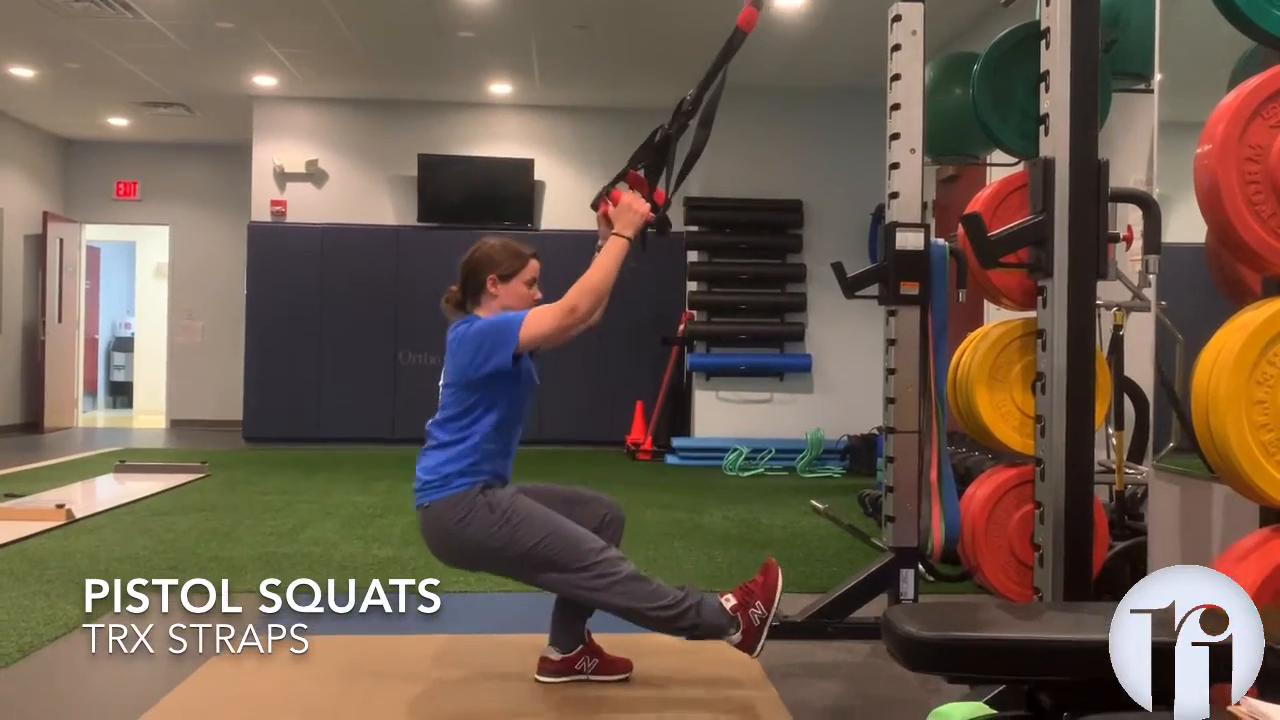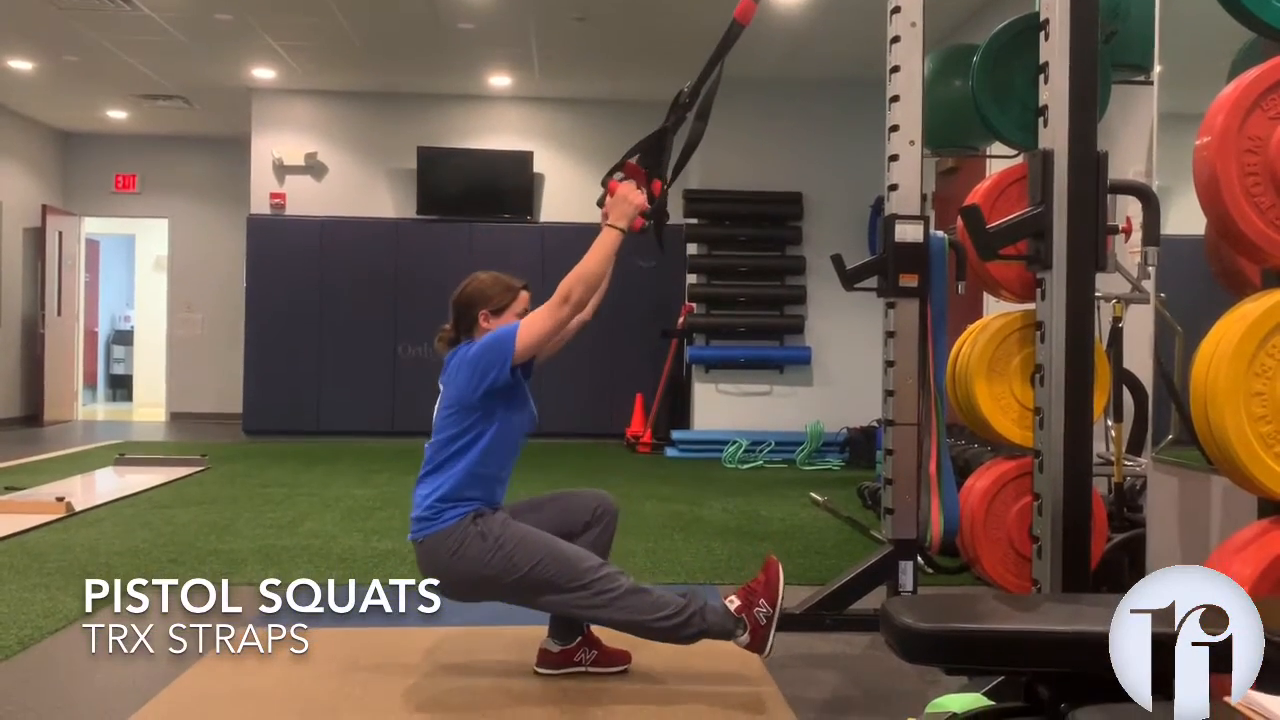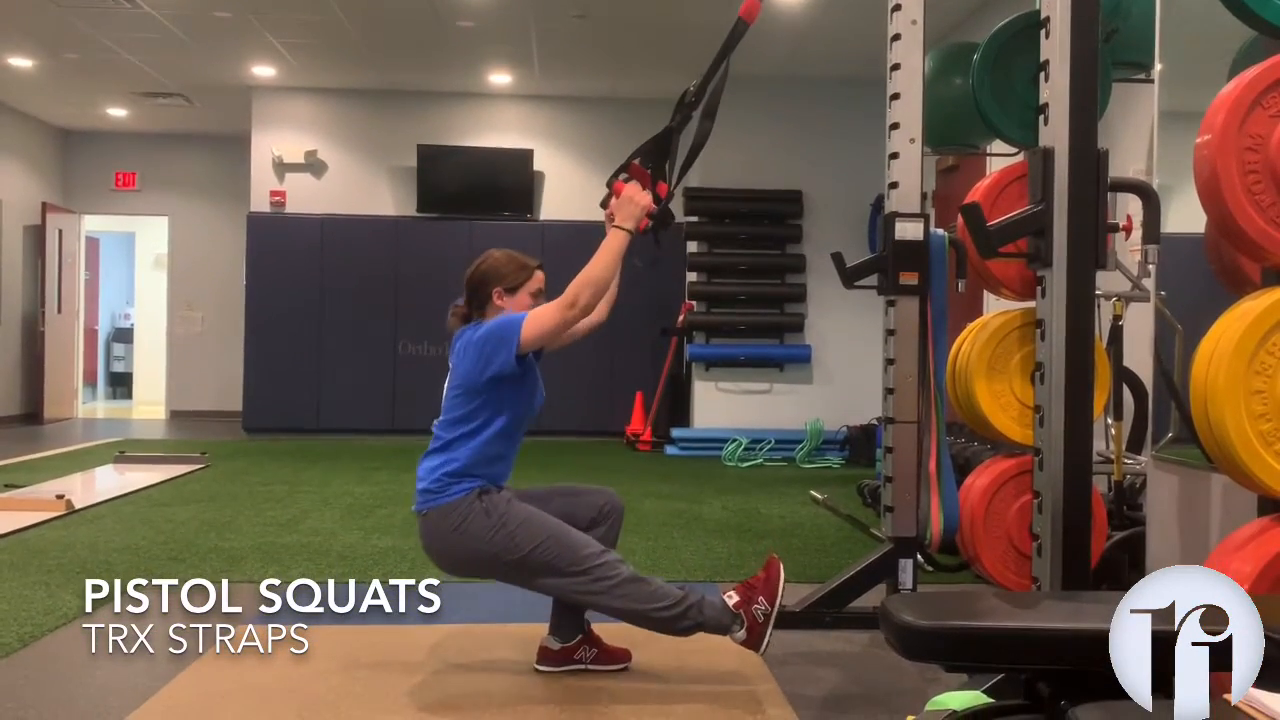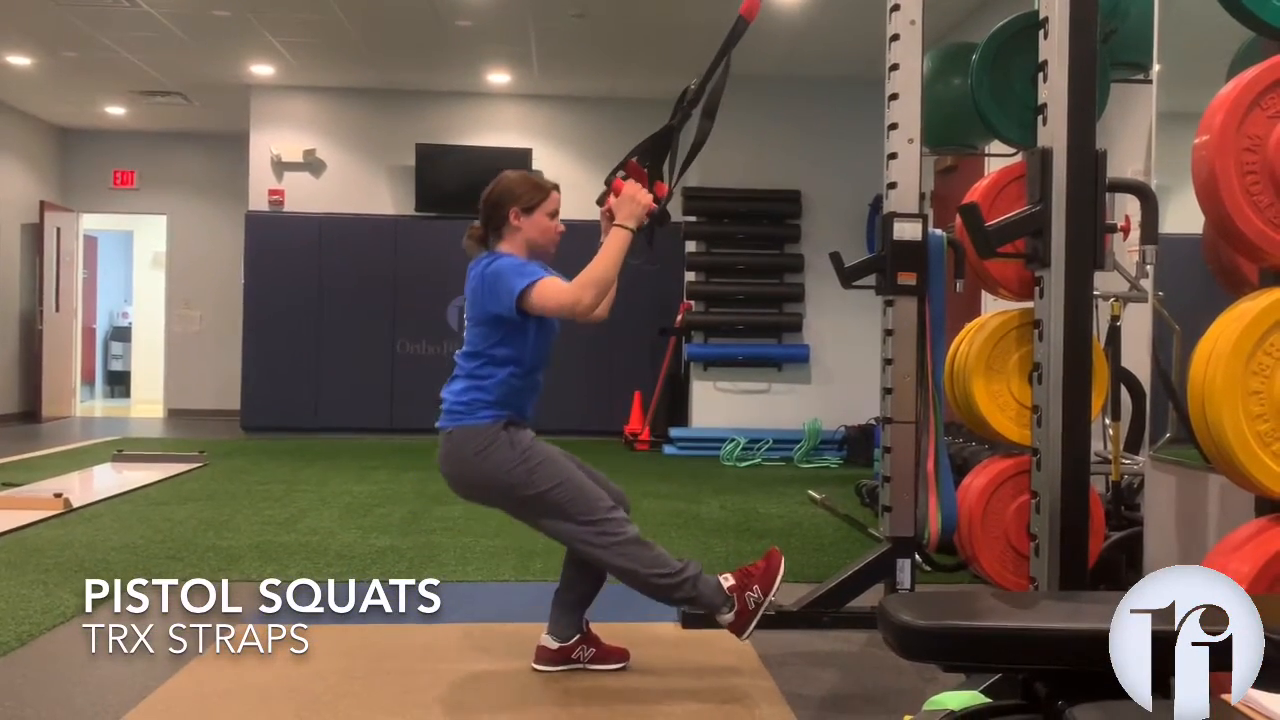
dt=0.4s
person 1, frame 1
left shoulder: (495, 336)
right shoulder: (479, 335)
left elbow: (587, 316)
right elbow: (576, 310)
left wrist: (606, 242)
right wrist: (624, 235)
left hip: (475, 497)
right hip: (460, 510)
left knee: (602, 516)
right knee: (593, 562)
left ankle: (565, 651)
right ankle: (726, 619)
person 1, frame 2
left shoulder: (497, 368)
right shoulder: (476, 361)
left elbow: (580, 312)
right elbow: (566, 301)
left wrist: (613, 228)
right wrist: (616, 225)
left hip: (471, 524)
right hip: (455, 540)
left knee: (595, 511)
right knee: (595, 581)
left ankle: (565, 643)
right ankle: (732, 619)
person 1, frame 3
left shoulder: (504, 348)
right shoulder: (485, 341)
left elbow: (594, 313)
right elbow: (576, 304)
left wrist: (616, 231)
right wrist: (624, 227)
left hip: (473, 504)
right hip: (457, 518)
left knee: (601, 509)
right knee: (592, 566)
left ankle: (565, 641)
right ankle: (730, 616)
person 1, frame 4
left shoulder: (510, 272)
right shoulder: (500, 271)
left elbow: (596, 308)
right elbow: (581, 301)
left wrist: (612, 232)
right wrist: (626, 225)
left hip: (493, 436)
right hip: (481, 443)
left knee: (607, 506)
right knee: (601, 520)
left ankle: (563, 638)
right ankle: (722, 598)
